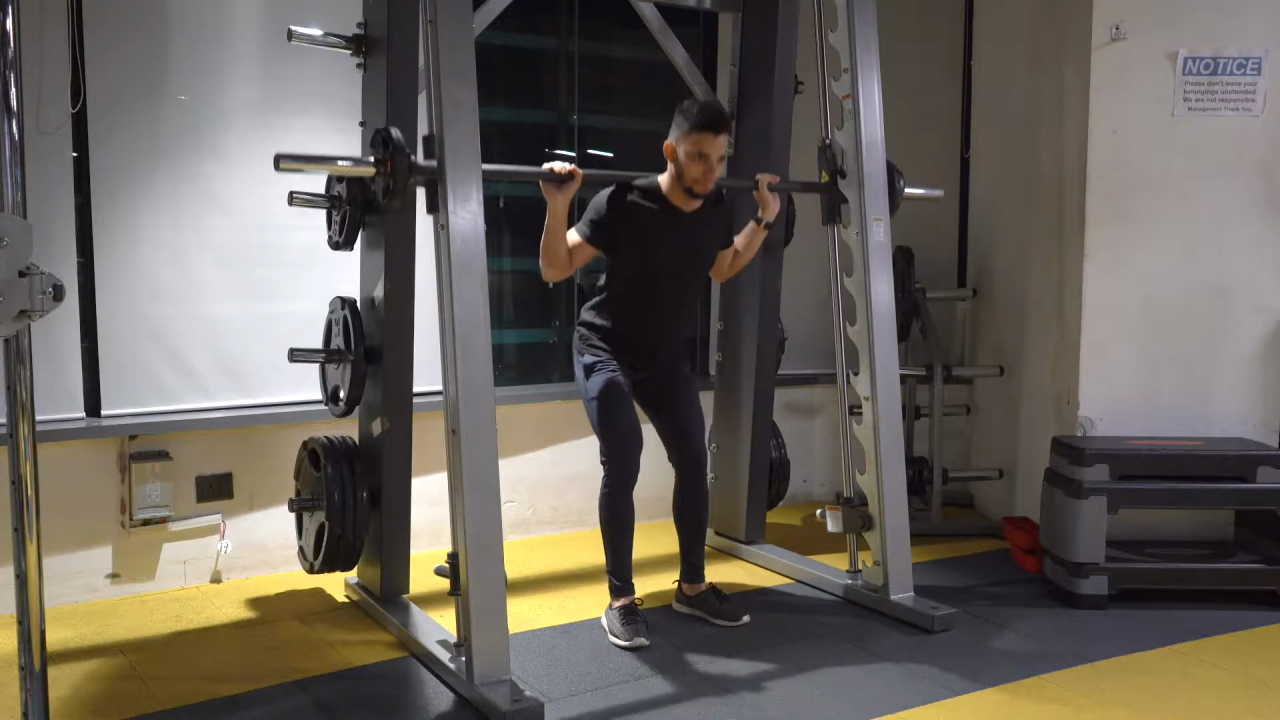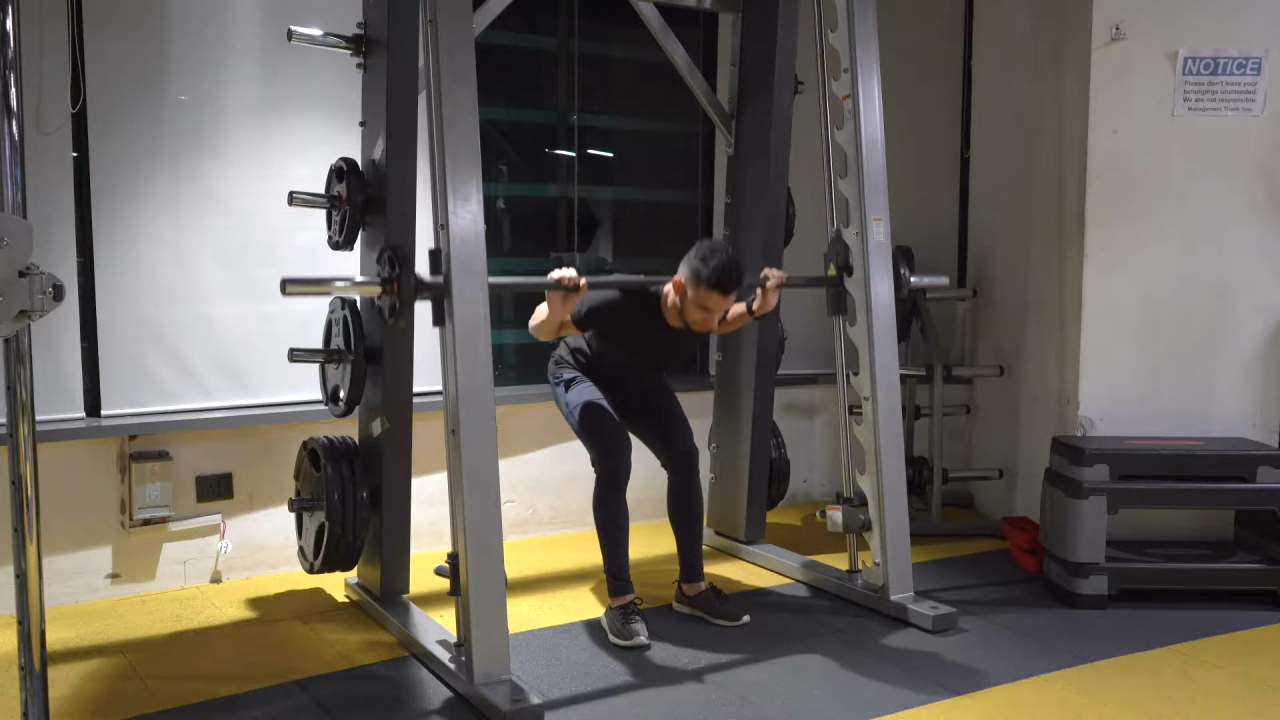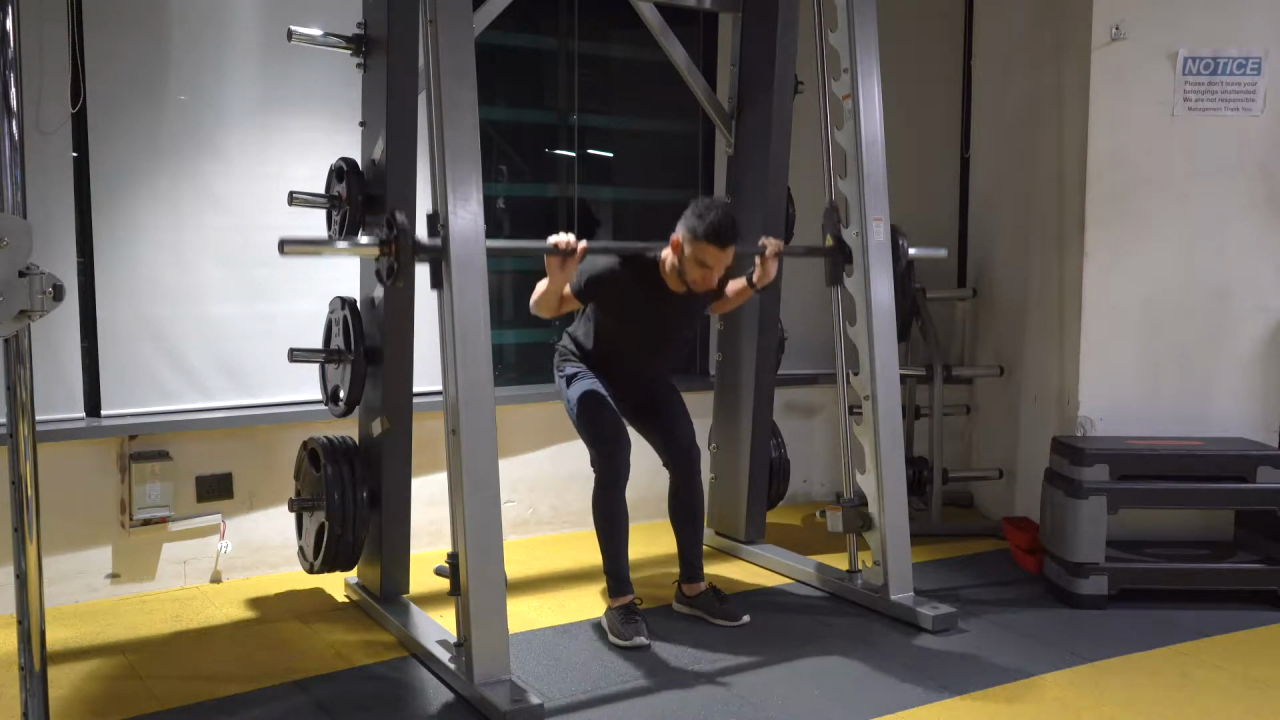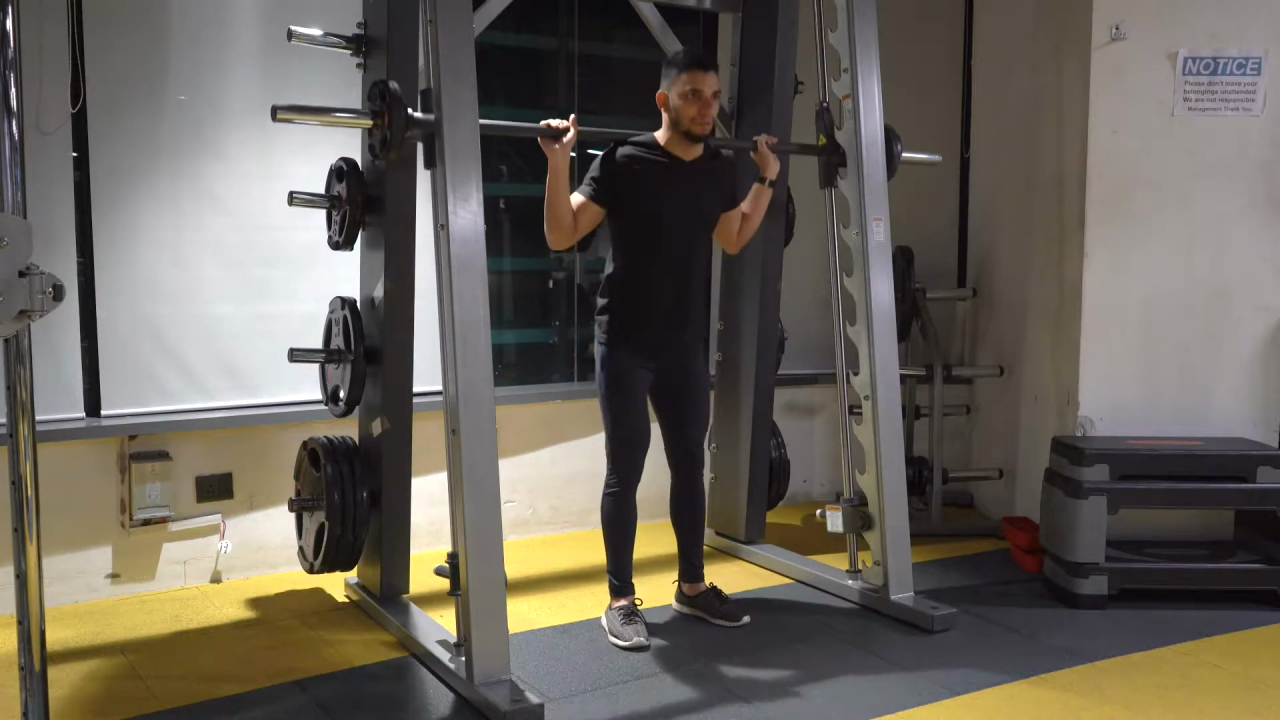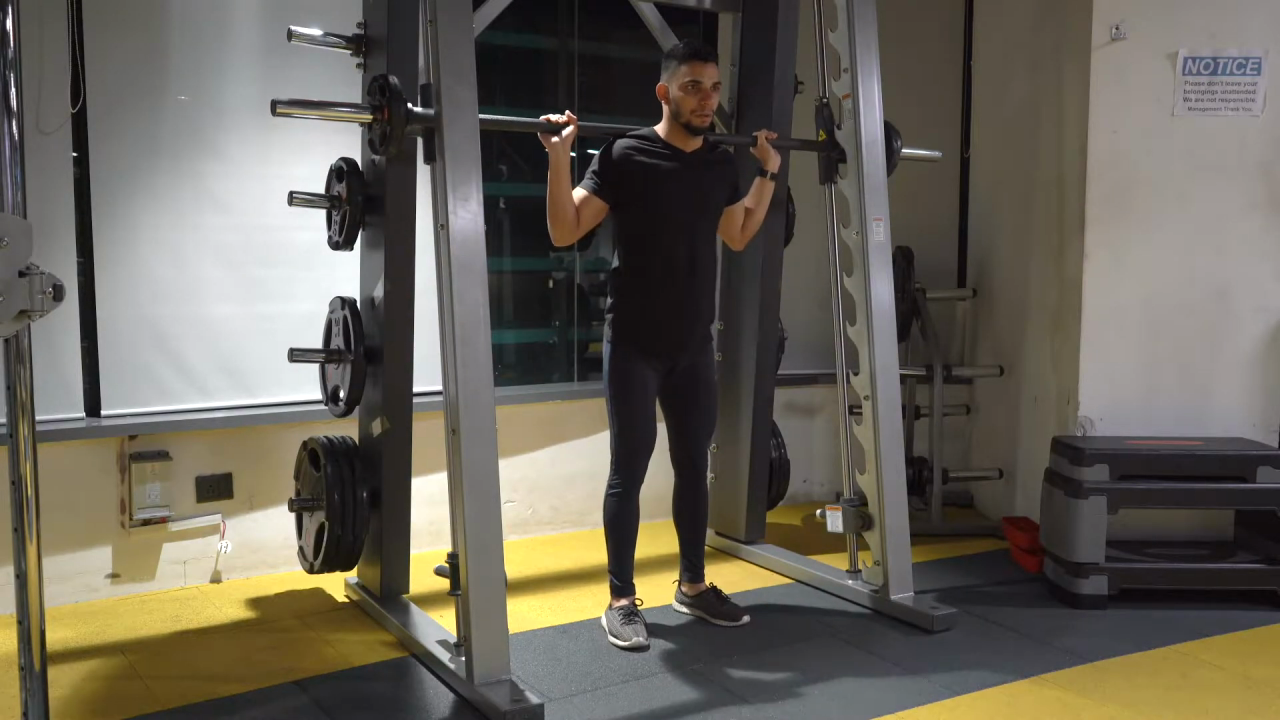
dt=1s
person 1, frame 1
left shoulder: (717, 209)
right shoulder: (622, 205)
left elbow: (723, 268)
right elbow: (554, 270)
left wrist: (765, 218)
right wrist: (557, 207)
left hip: (665, 355)
right hip: (605, 352)
left knee: (693, 458)
right knee: (624, 462)
left ankle: (692, 586)
right ankle: (621, 601)
person 1, frame 2
left shoulder: (705, 311)
right shoulder: (620, 303)
right elbow: (540, 330)
left wrist: (758, 308)
right wrist: (555, 311)
left hip: (640, 382)
right hip: (582, 375)
left knee: (684, 455)
right knee: (615, 458)
left ankle: (692, 586)
right ankle: (621, 601)
person 1, frame 3
left shoulder: (707, 279)
right shoulder: (618, 272)
right elbow: (543, 309)
left wrist: (758, 280)
right wrist: (556, 278)
left hip: (647, 372)
right hip: (586, 367)
left knee: (687, 459)
right knee: (614, 462)
left ankle: (692, 586)
right ankle: (620, 601)
person 1, frame 4
left shoulder: (719, 169)
right shoulder: (624, 162)
left elbow: (733, 239)
right elbow: (560, 236)
left wrist: (766, 178)
right wrist: (558, 163)
left hip: (685, 345)
right hip: (625, 343)
left knee: (689, 464)
right knee: (626, 470)
left ankle: (692, 586)
right ankle: (621, 600)
person 1, frame 5
left shoulder: (720, 163)
right shoulder: (626, 156)
left elbow: (738, 236)
right elbow: (565, 232)
left wrist: (768, 172)
right wrist: (560, 157)
left hip: (693, 343)
right hip: (634, 343)
left knee: (693, 464)
right knee: (630, 469)
left ankle: (693, 585)
right ankle: (621, 600)
